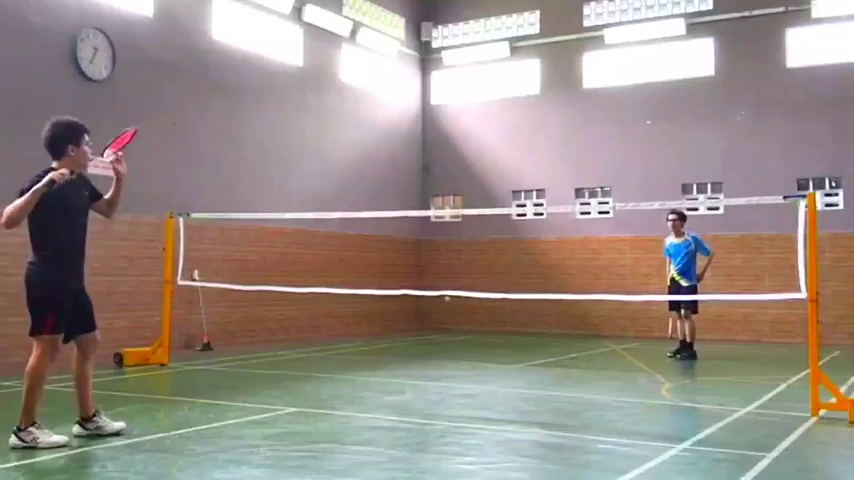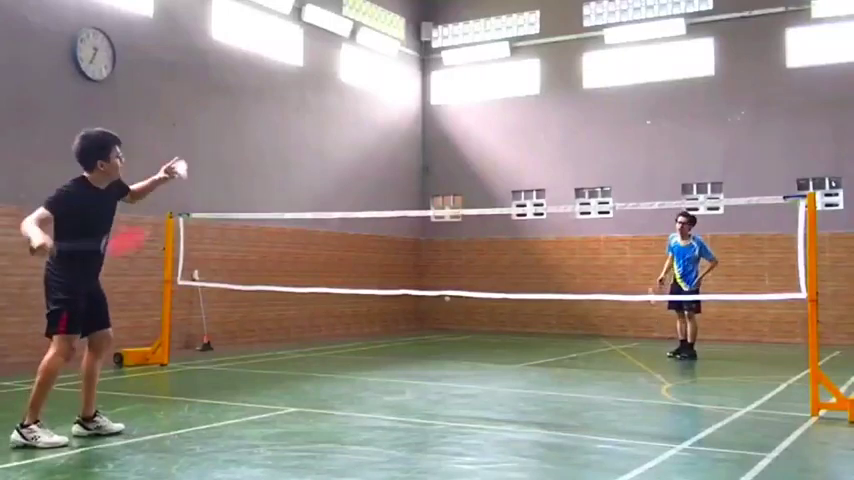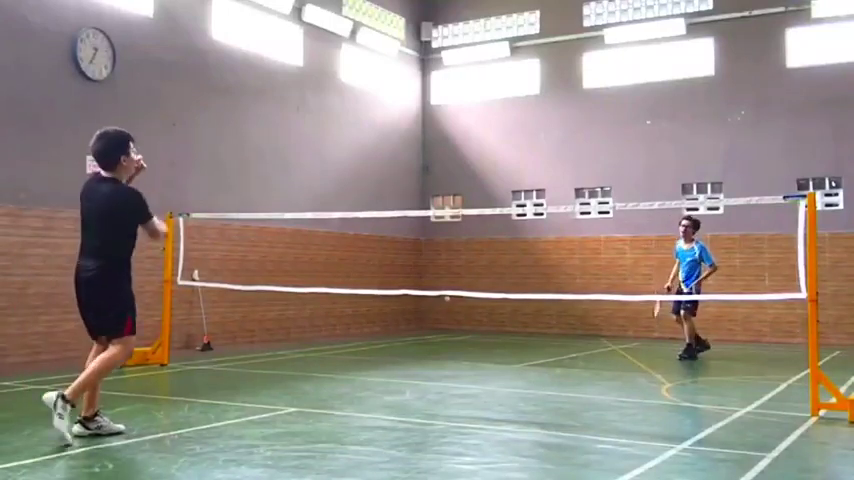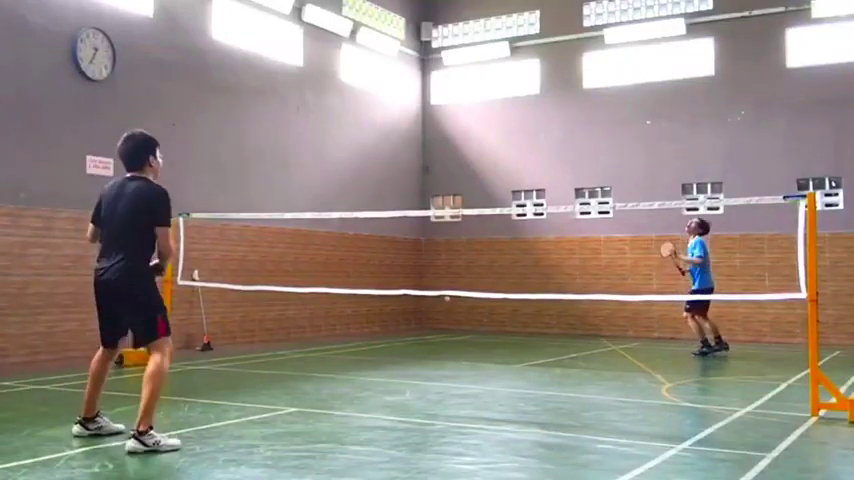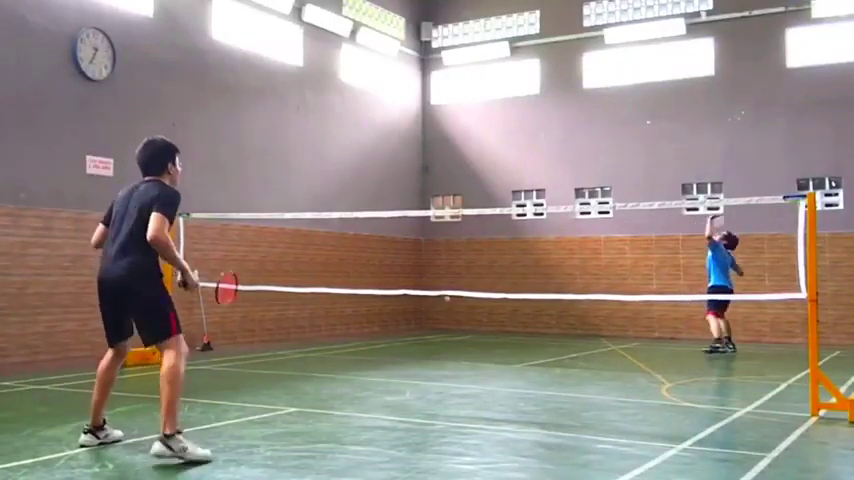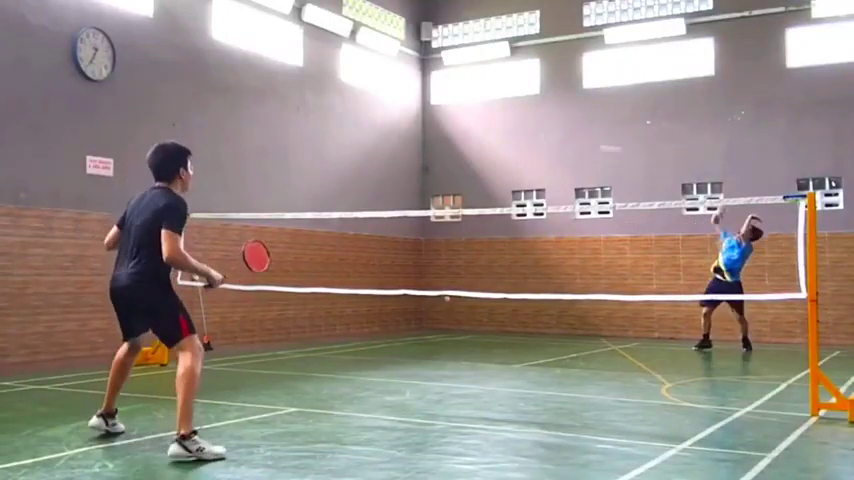
dt=0.5s
person 1, frame 1
left shoulder: (80, 182)
right shoulder: (43, 181)
left elbow: (108, 210)
left wrist: (119, 178)
right wrist: (43, 186)
left hip: (72, 280)
right hip: (47, 280)
left knee: (89, 342)
right knee: (47, 347)
left ankle: (88, 418)
person 1, frame 2
left shoulder: (111, 187)
right shoulder: (72, 192)
left elbow: (133, 194)
right elbow: (29, 221)
left wrist: (160, 178)
right wrist: (37, 236)
left hip: (87, 281)
right hip: (64, 280)
left knee: (101, 341)
right knee: (62, 345)
left ankle: (88, 417)
right ankle: (28, 426)
person 1, frame 3
left shoulder: (91, 185)
right shoulder: (129, 199)
right elbow: (155, 231)
left wrist: (131, 175)
right wrist: (161, 225)
left hip: (87, 277)
right hip: (110, 281)
left knee: (104, 344)
right knee: (121, 347)
left ankle: (89, 417)
right ankle: (65, 398)
person 1, frame 4
left shoulder: (109, 191)
right shoulder: (156, 194)
left elbow: (92, 235)
right elbow: (164, 249)
right wrist: (159, 264)
left hip: (105, 278)
right hip: (135, 281)
left knee: (108, 347)
right knee: (161, 349)
left ankle: (88, 418)
right ankle: (143, 432)
person 1, frame 5
left shoulder: (125, 194)
right shoulder: (166, 193)
left elbow: (97, 241)
right elbow: (156, 236)
right wrist: (185, 270)
left hip: (108, 278)
right hip: (138, 278)
left knee: (117, 349)
right knee: (175, 349)
left ankle: (95, 427)
right ankle: (169, 436)
person 1, frame 6
left shoulder: (138, 201)
right shoulder: (173, 204)
left elbow: (110, 241)
right elbow: (170, 255)
right wrist: (209, 273)
left hip: (121, 286)
right hip: (149, 287)
left knee: (132, 344)
right knee: (191, 351)
left ankle: (106, 415)
right ankle: (185, 437)
person 2, frame 1
left shoulder: (692, 239)
right shoulder: (667, 242)
left elbow: (710, 254)
left wrist: (702, 272)
right wrist: (669, 283)
left hip: (688, 282)
right hip: (674, 282)
left knee: (686, 314)
right knee: (678, 315)
left ankle: (690, 349)
right ankle: (682, 346)
person 2, frame 2
left shoulder: (697, 243)
right shoulder: (672, 239)
left elbow: (714, 261)
left wrist: (700, 277)
right wrist: (663, 274)
left hip: (691, 284)
right hip: (677, 283)
left knee: (689, 315)
right knee: (679, 314)
left ankle: (690, 349)
right ankle: (682, 346)
person 2, frame 3
left shoulder: (699, 247)
right shoulder: (678, 245)
left elbow: (713, 267)
left wrist: (698, 281)
right wrist: (670, 281)
left hip: (692, 288)
right hip: (681, 287)
left knee: (685, 314)
right knee: (678, 317)
left ankle: (690, 349)
right ankle: (700, 342)
person 2, frame 4
left shoulder: (698, 241)
right shoulder: (694, 242)
left elbow: (699, 261)
left wrist: (681, 258)
right wrist: (687, 269)
left hip: (700, 286)
right hip: (705, 285)
left knee: (688, 315)
right knee: (703, 316)
left ankle: (706, 345)
right ankle: (719, 342)
person 2, frame 5
left shoulder: (716, 247)
right shoulder: (727, 254)
left elbow: (708, 236)
right elbow: (740, 273)
left wrist: (710, 220)
left hip: (717, 287)
right hip: (727, 288)
left knee: (712, 315)
right knee: (720, 315)
left ankle: (718, 343)
right ankle: (728, 342)
person 2, frame 6
left shoulder: (748, 246)
right shoulder: (729, 237)
left elbow: (745, 236)
right elbow: (715, 223)
left wrist: (750, 218)
right wrist: (717, 216)
left hip: (733, 283)
right hip: (718, 281)
left knee: (739, 316)
right knee: (706, 312)
left ankle: (745, 340)
right ankle: (705, 340)
